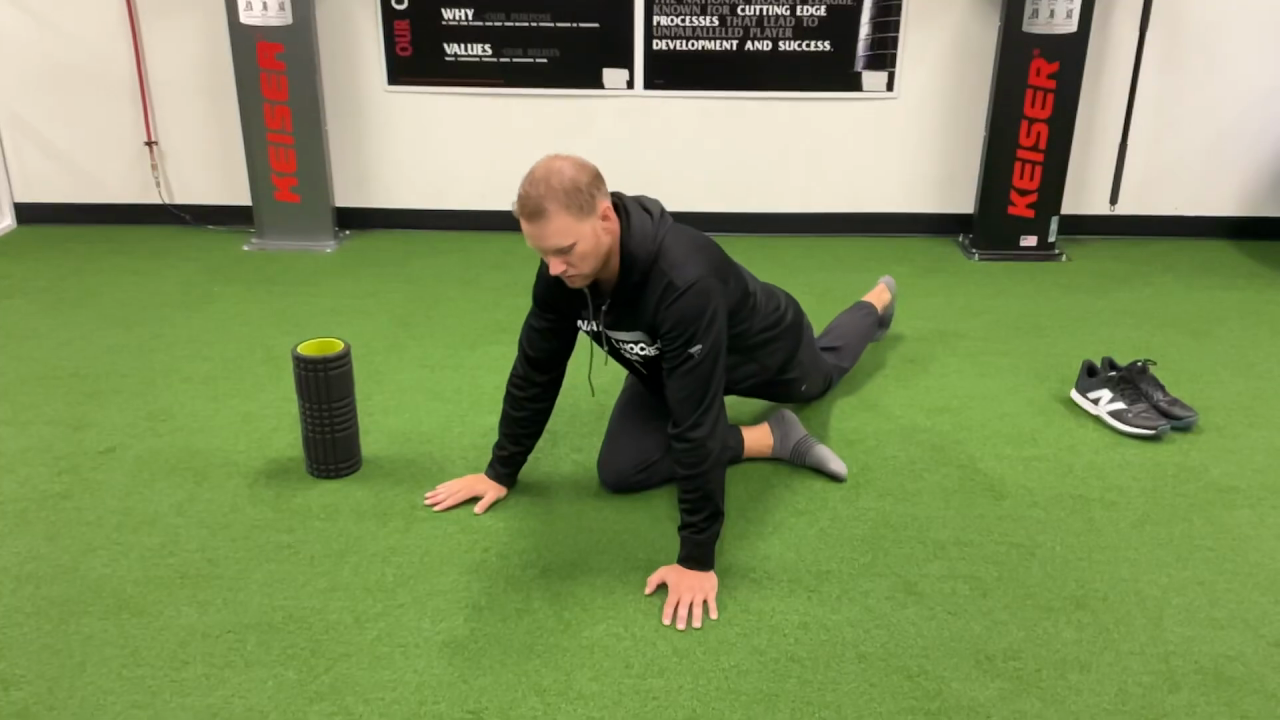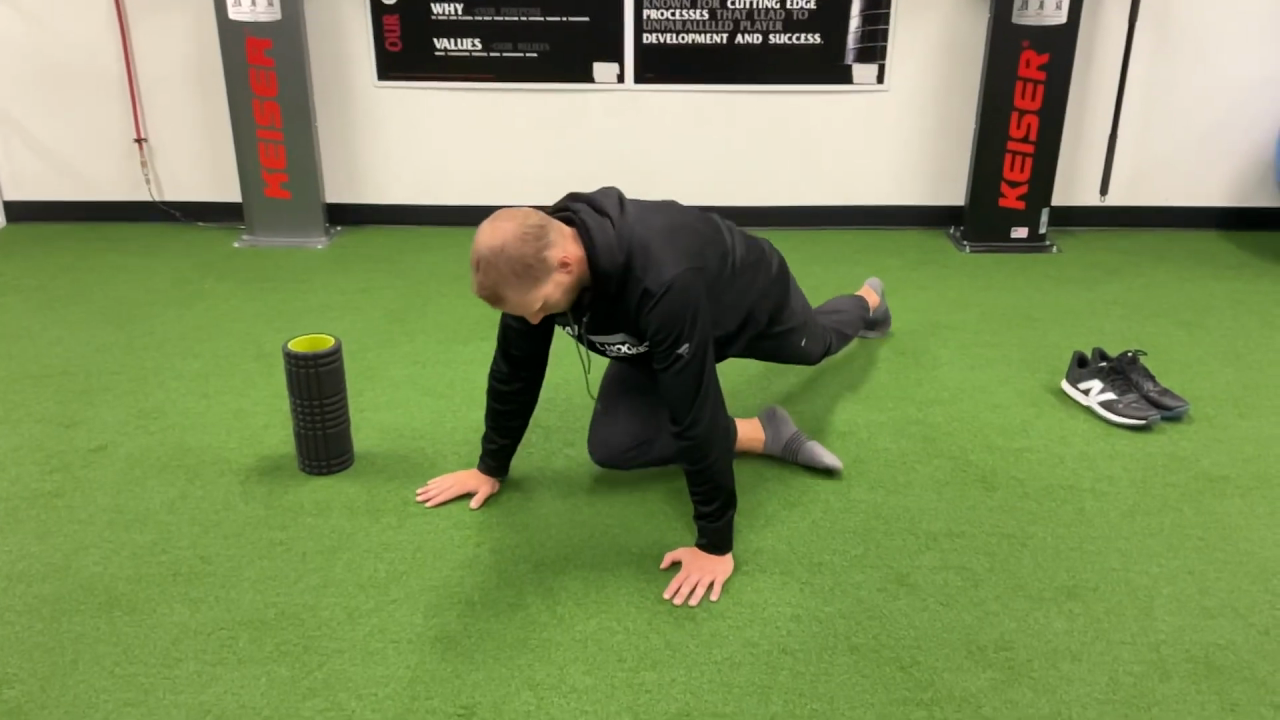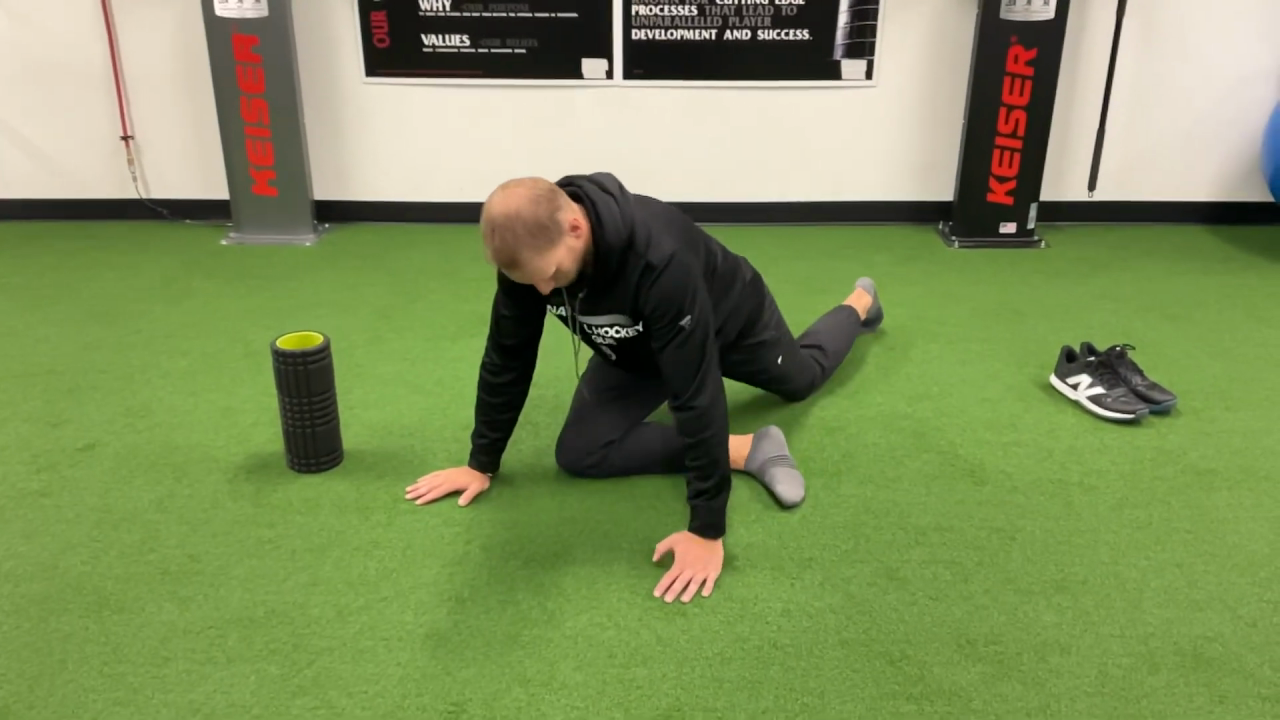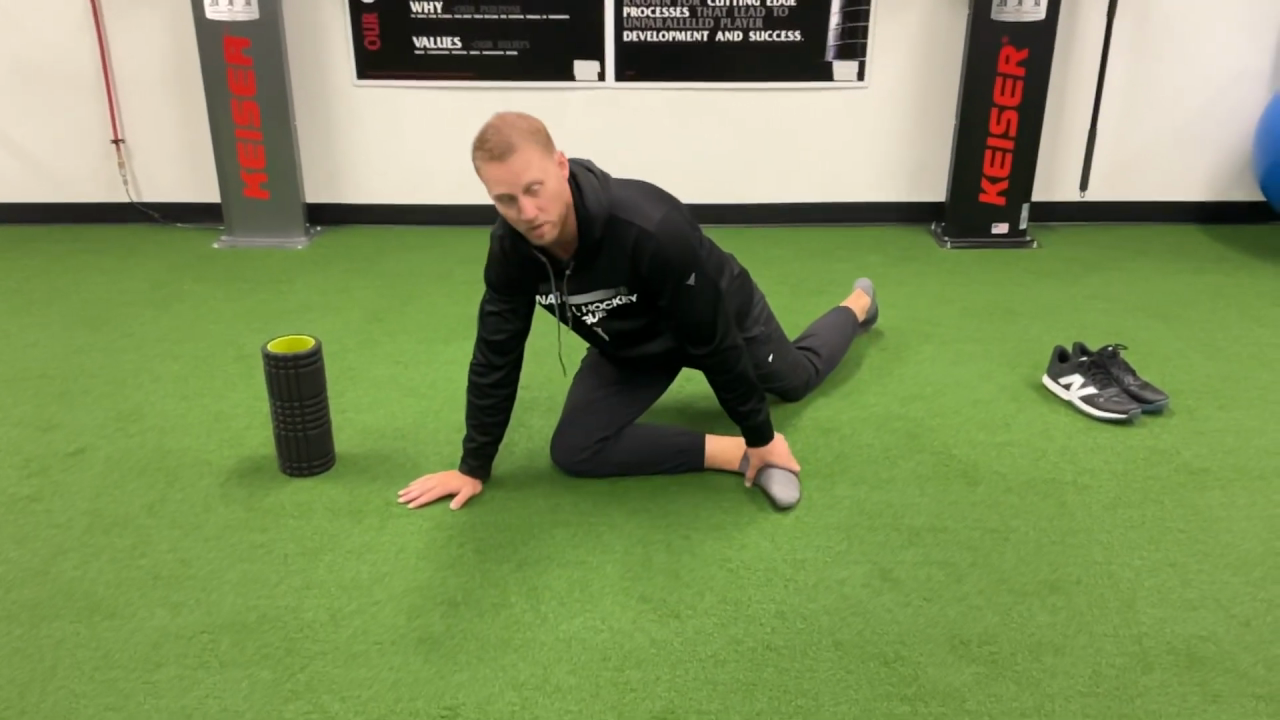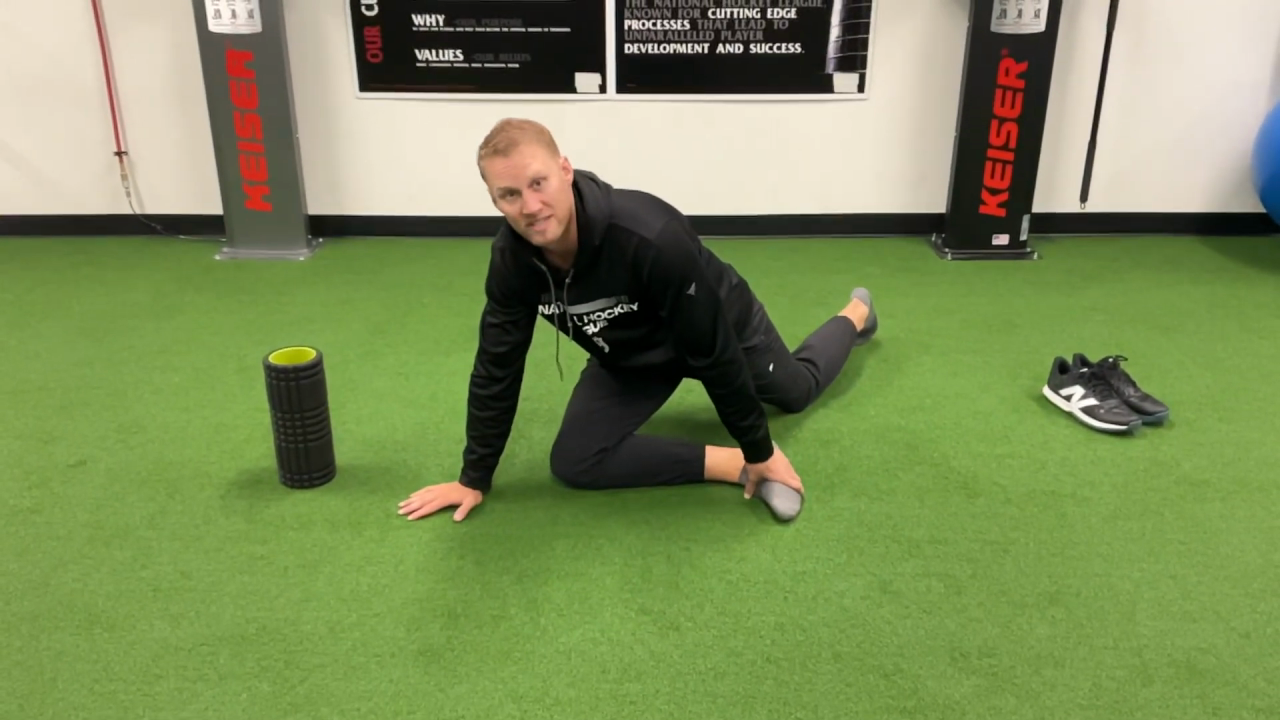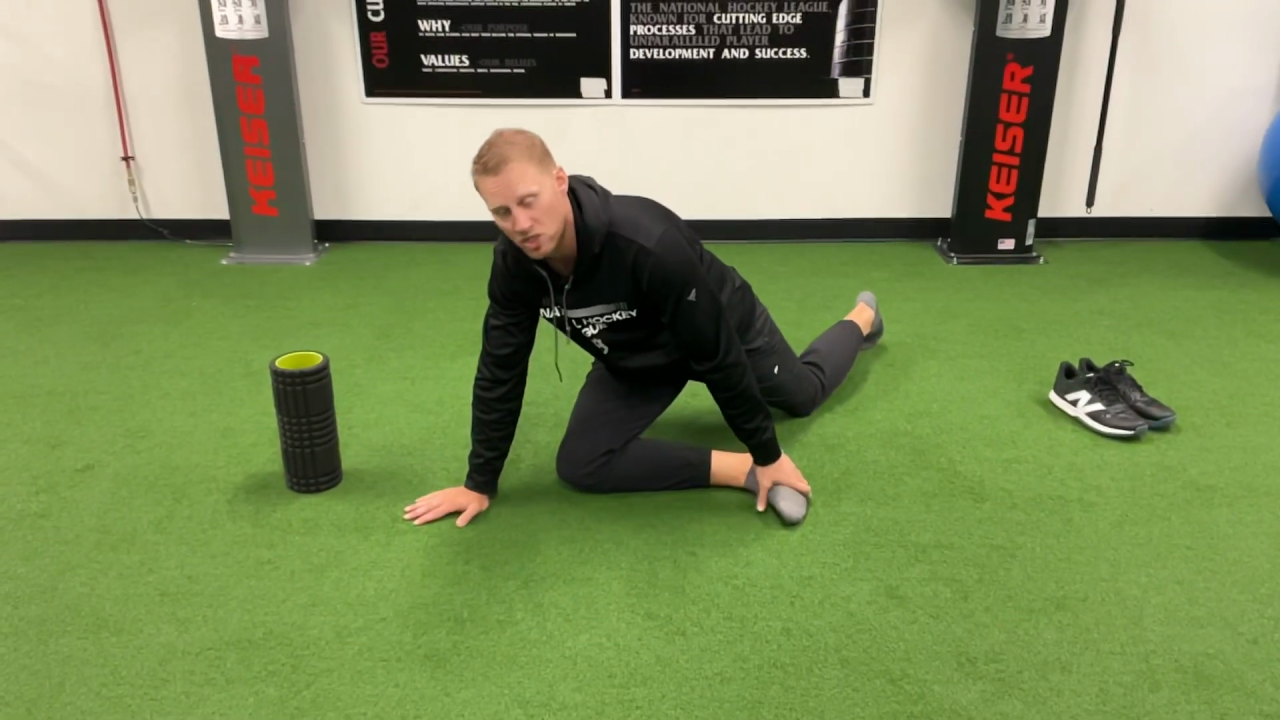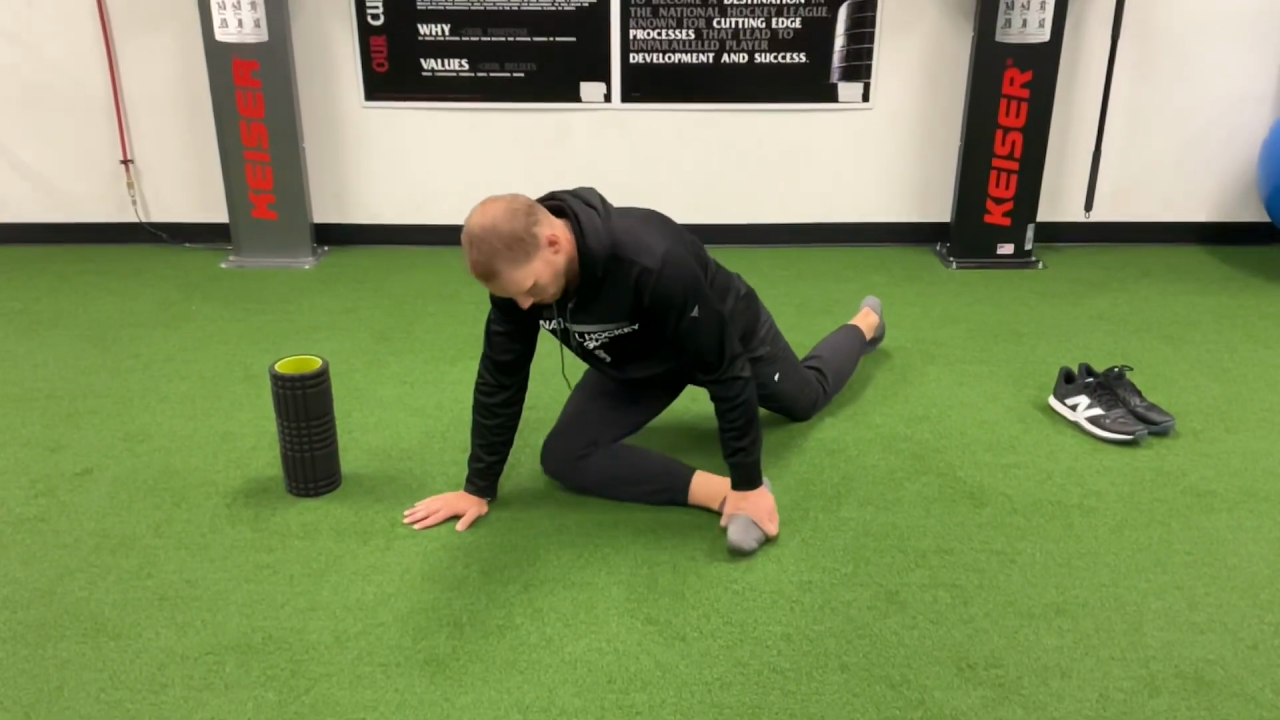
dt=0.7s
person 1, frame 1
left shoulder: (684, 280)
right shoulder: (562, 269)
left elbow: (697, 420)
right elbow: (537, 369)
left wrist: (697, 560)
right wrist: (500, 472)
left hip: (764, 349)
left knee: (823, 372)
right knee: (619, 470)
left ankle: (877, 300)
right ankle: (772, 438)
person 1, frame 2
left shoulder: (663, 280)
right shoulder: (534, 261)
left elbow: (694, 410)
right elbow: (515, 368)
left wrist: (715, 544)
right wrist: (490, 467)
left hip: (753, 295)
left knee: (815, 343)
right knee: (612, 445)
left ankle: (868, 301)
right ankle: (766, 434)
person 1, frame 3
left shoulder: (659, 258)
right shoulder: (530, 250)
left elbow: (696, 393)
right elbow: (508, 356)
left wrist: (706, 530)
right wrist: (482, 464)
left hip: (729, 314)
left knee: (801, 378)
right knee: (579, 453)
left ankle: (859, 304)
right ankle: (748, 451)
person 1, frame 4
left shoulder: (651, 228)
right shoulder: (511, 247)
left elbow: (713, 342)
right elbow: (496, 356)
left wrist: (761, 436)
right wrist: (473, 467)
left hip: (721, 315)
right hip: (630, 345)
left knee: (797, 379)
right knee: (574, 451)
left ankle: (856, 305)
right ankle: (734, 454)
person 1, frame 5
left shoulder: (651, 237)
right shoulder: (512, 257)
left elbow: (715, 353)
right elbow: (497, 368)
left wrist: (760, 451)
right wrist: (474, 479)
left hip: (721, 326)
right hip: (628, 356)
left knee: (797, 391)
right knee: (574, 462)
left ankle: (855, 315)
right ankle: (732, 466)
person 1, frame 6
left shoulder: (649, 244)
right shoulder: (513, 262)
left elbow: (717, 357)
right elbow: (500, 371)
left wrist: (768, 454)
right wrist: (479, 483)
left hip: (725, 327)
right hip: (633, 358)
left knee: (803, 394)
right knee: (580, 464)
left ankle: (861, 319)
right ankle: (740, 471)
person 1, frame 7
left shoulder: (655, 261)
right shoulder: (518, 270)
left elbow: (725, 371)
right elbow: (501, 376)
left wrist: (748, 484)
right wrist: (479, 487)
left hip: (727, 335)
right hip: (634, 363)
left knee: (805, 398)
right knee: (563, 458)
left ankle: (863, 323)
right ankle: (712, 492)
